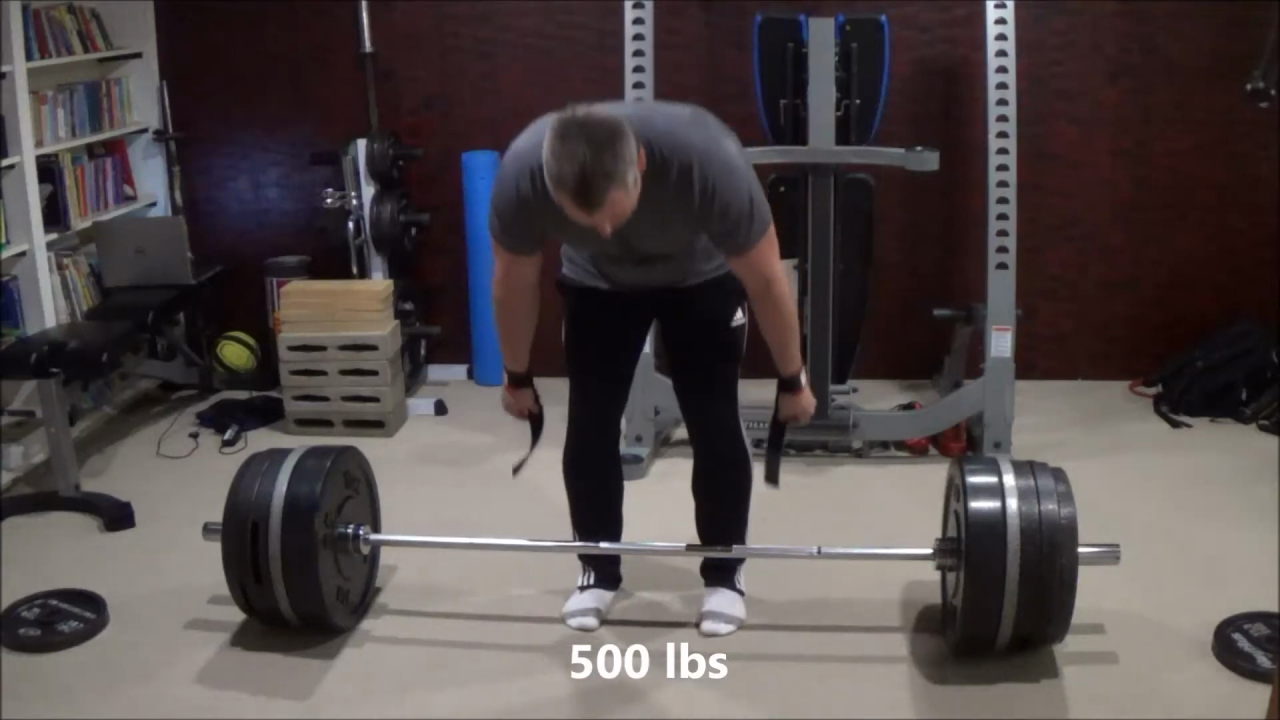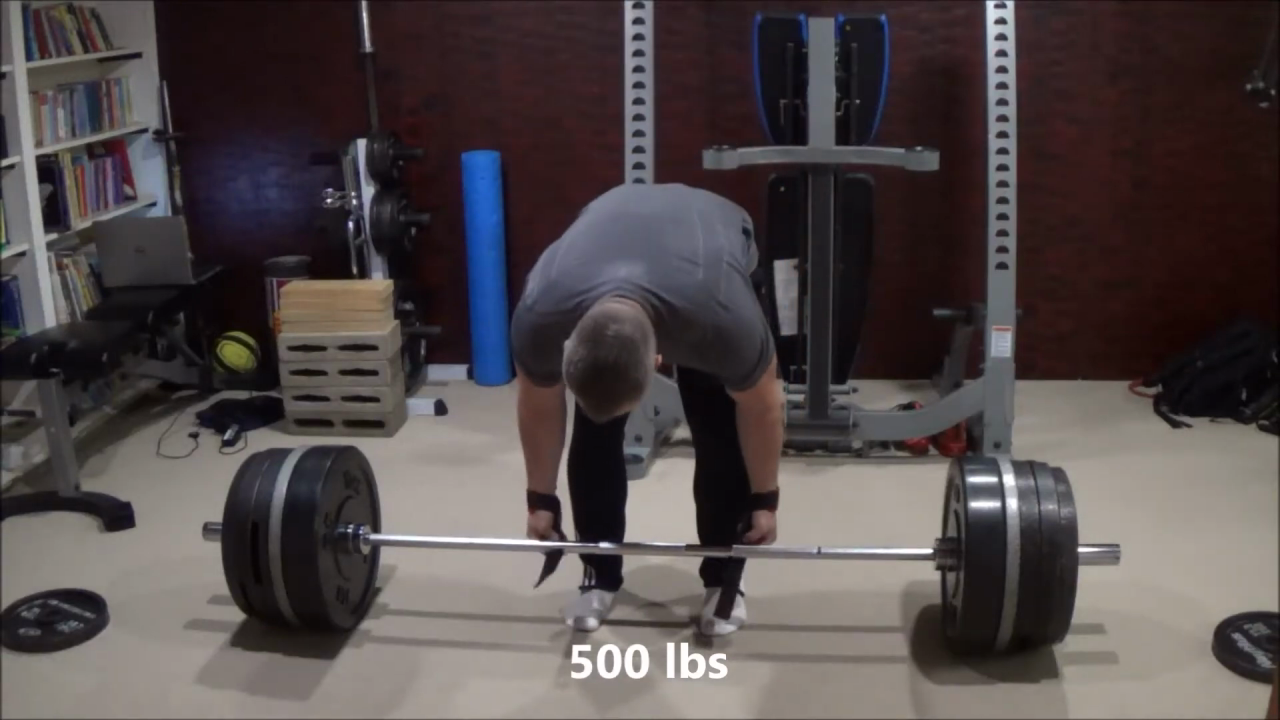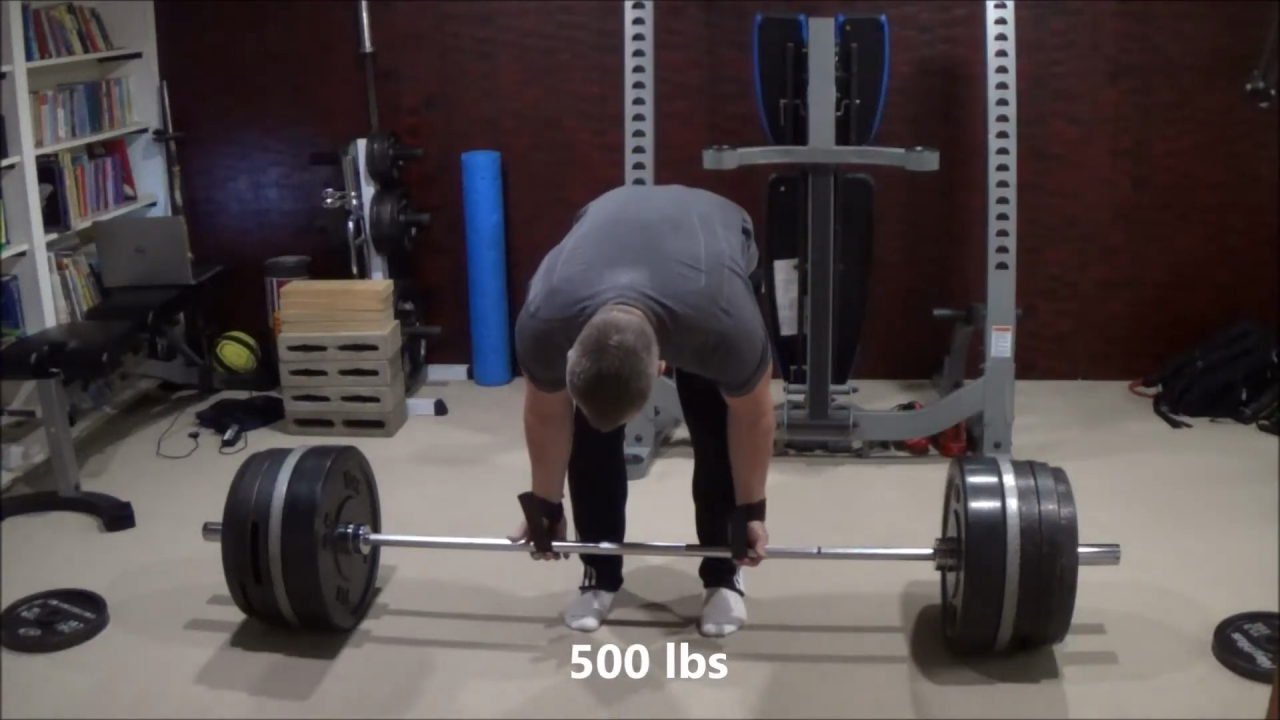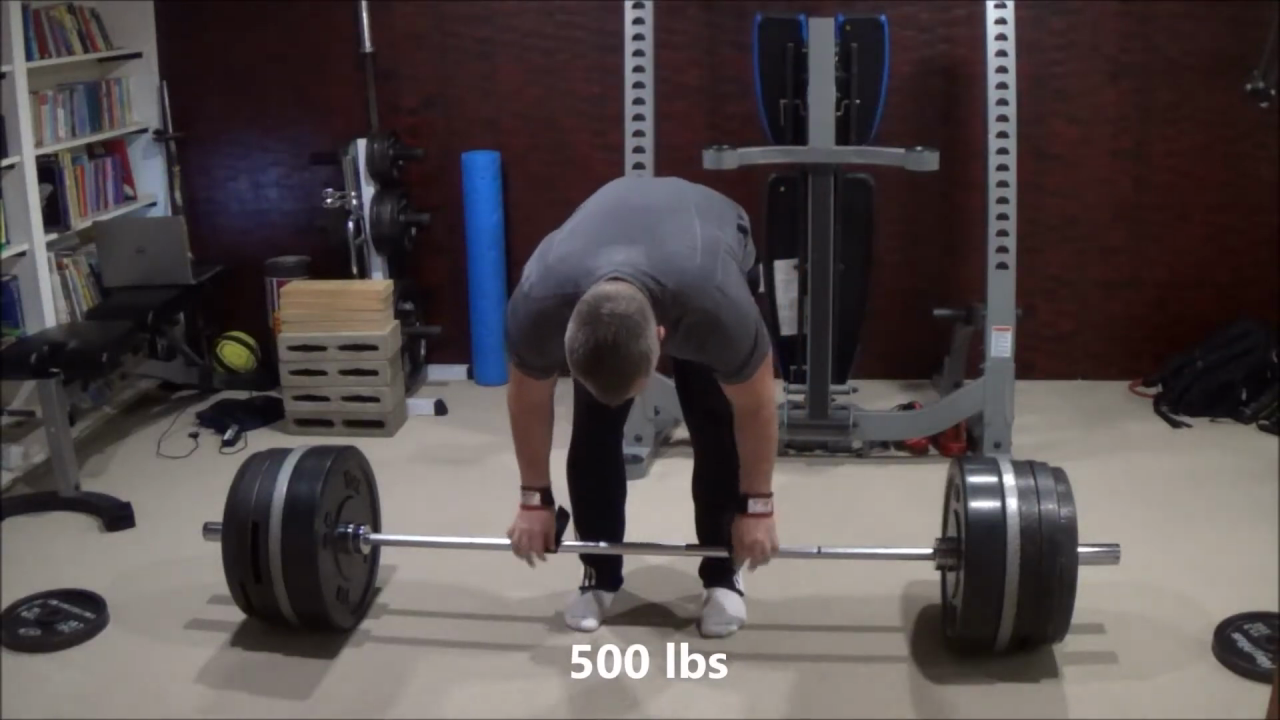
dt=0.7s
person 1, frame 1
left shoulder: (708, 161)
right shoulder: (521, 179)
left elbow: (765, 278)
right elbow: (513, 285)
left wrist: (792, 379)
right wrist: (517, 378)
left hip: (702, 278)
right hip: (595, 285)
left knee: (715, 425)
right knee: (591, 423)
left ankle: (724, 574)
right ankle: (598, 571)
person 1, frame 2
left shoulder: (723, 317)
right shoulder: (540, 317)
left elbow: (761, 408)
right elbow: (539, 410)
left wrist: (765, 499)
right wrist: (540, 499)
left knee: (720, 431)
right knee: (593, 433)
left ankle: (722, 575)
right ankle: (599, 573)
person 1, frame 3
left shoulder: (724, 322)
right shoulder: (544, 322)
left elbow: (751, 417)
right elbow: (547, 415)
left wrist: (752, 508)
right wrist: (544, 504)
left knee: (716, 429)
right knee: (591, 431)
left ankle: (723, 574)
right ankle: (600, 572)
person 1, frame 4
left shoulder: (718, 304)
right shoulder: (537, 304)
left elbow: (755, 409)
right elbow: (529, 401)
left wrist: (756, 505)
right wrist: (535, 498)
left knee: (713, 425)
right knee: (594, 428)
left ankle: (723, 575)
right ankle: (600, 572)
